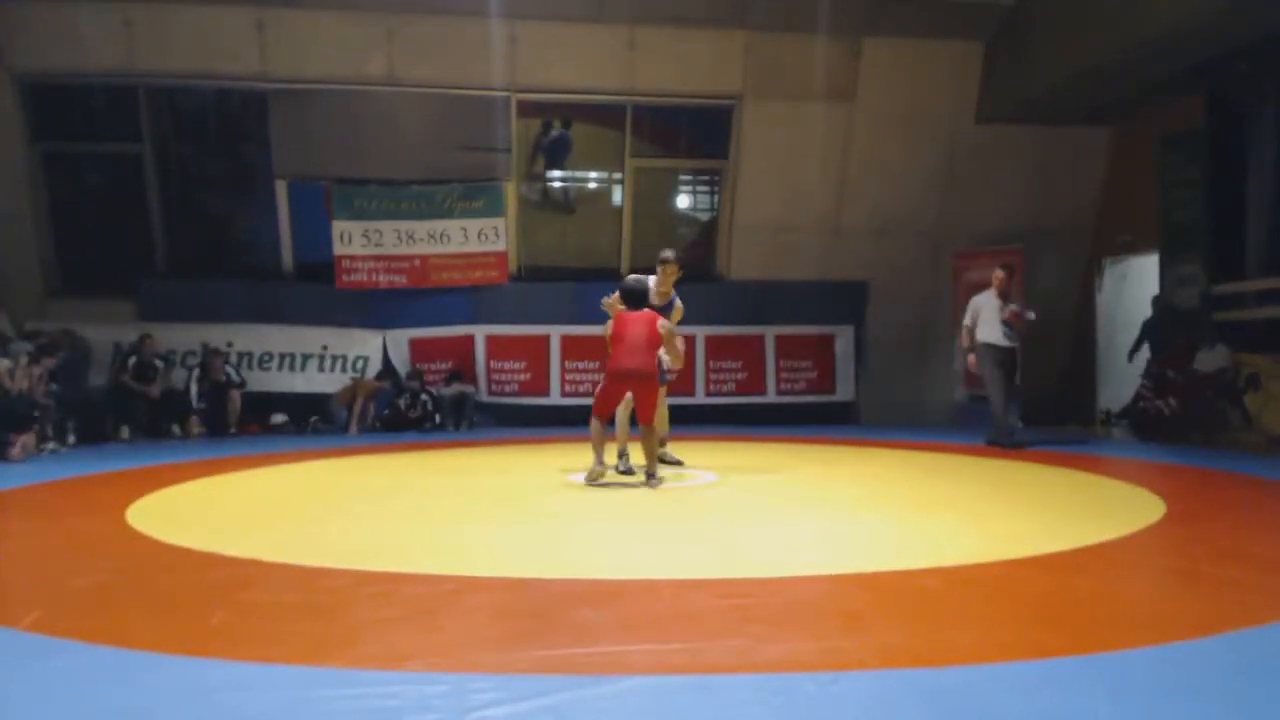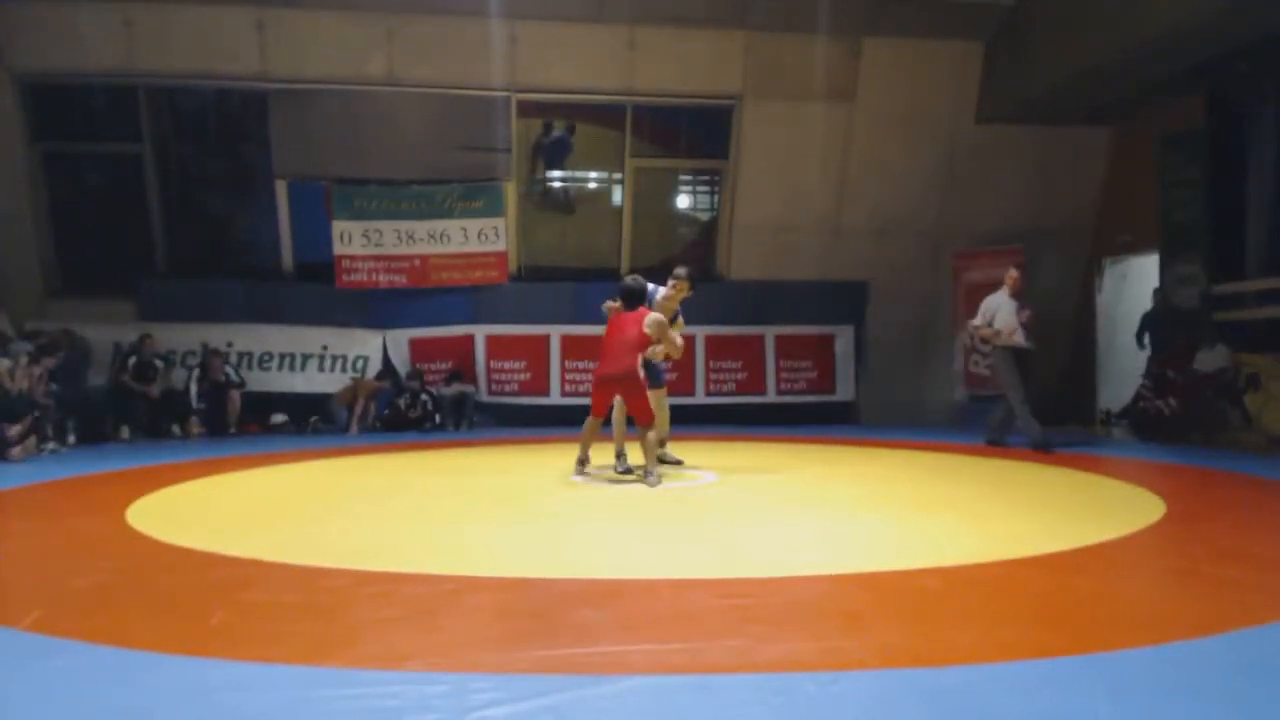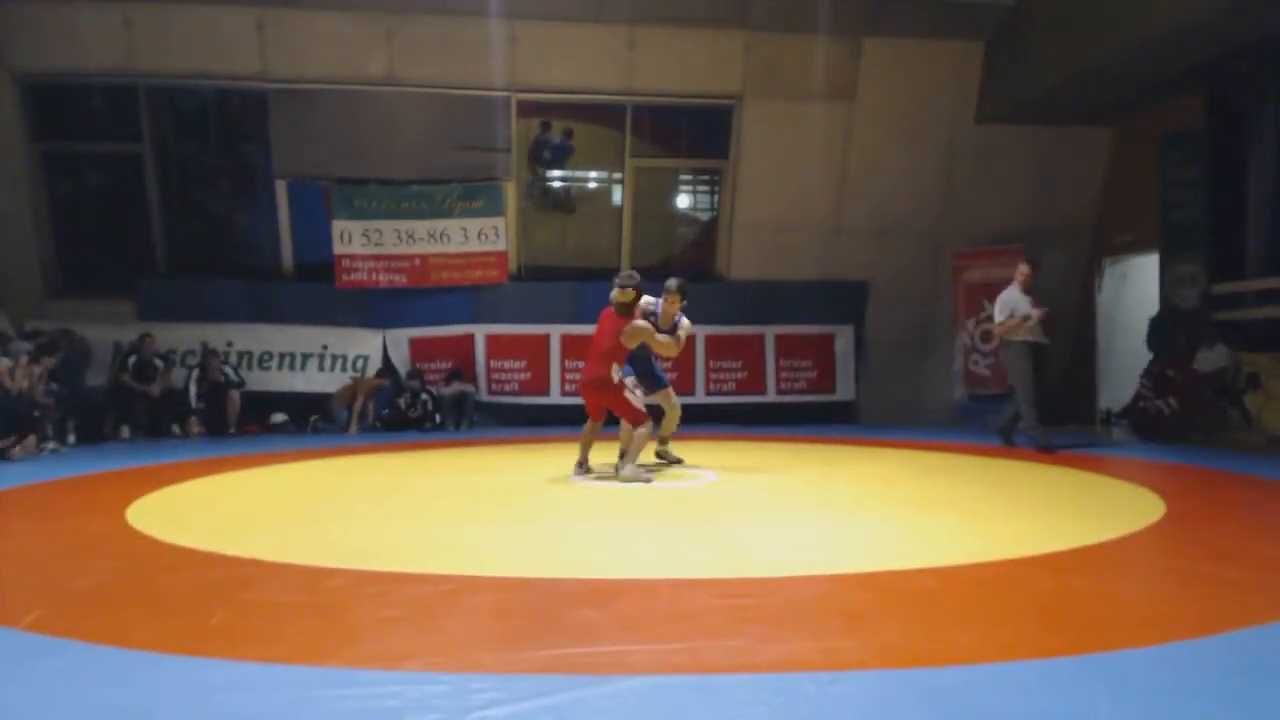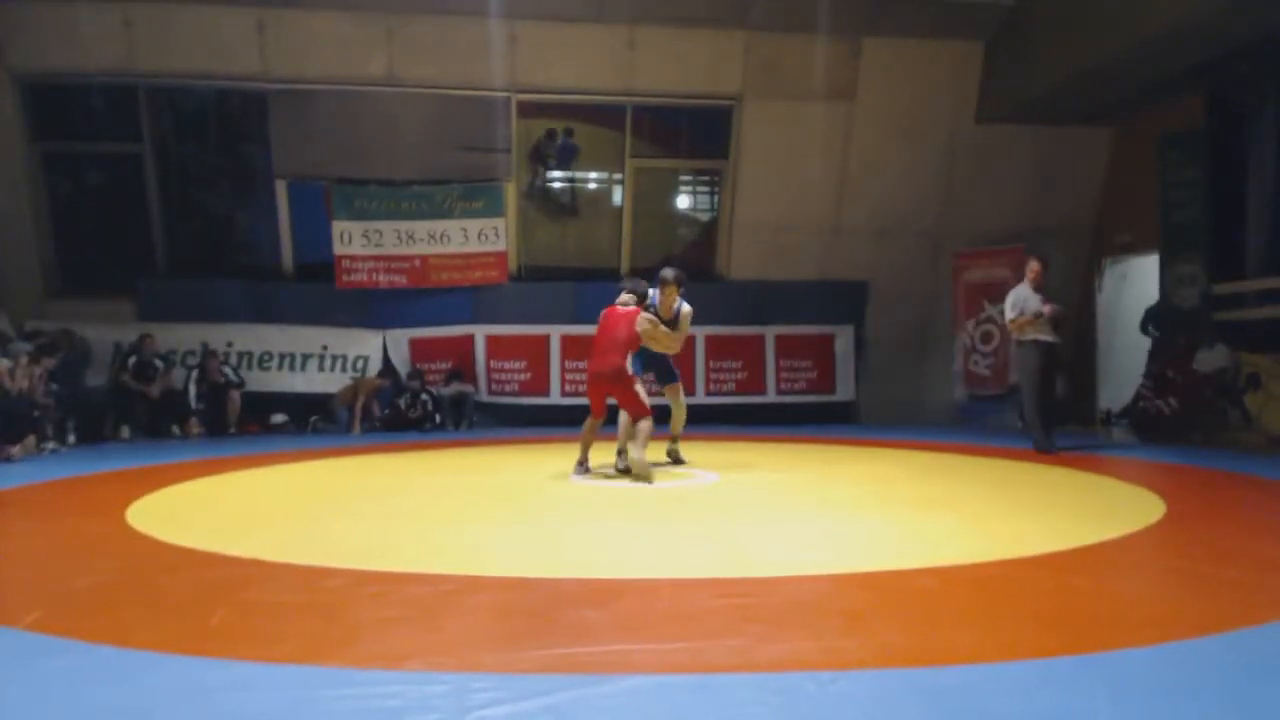
dt=0.2s
person 1, frame 1
left shoulder: (612, 322)
right shoulder: (662, 322)
right elbow: (677, 361)
right wrist: (679, 347)
left hip: (617, 371)
right hip: (647, 374)
left knee: (598, 416)
right knee: (647, 424)
left ankle: (598, 462)
right ankle: (652, 473)
person 1, frame 2
left shoulder: (613, 318)
right shoulder: (655, 319)
right elbow: (676, 348)
left wrist: (655, 350)
left hip: (603, 374)
right hip: (630, 376)
left knee: (597, 415)
right knee: (647, 424)
left ankle: (581, 461)
right ankle: (651, 472)
person 1, frame 3
left shoulder: (606, 313)
right shoulder: (638, 327)
right elbow: (672, 350)
left hip: (587, 381)
right hip: (608, 382)
left knee: (595, 419)
right knee: (642, 422)
left ankle: (582, 464)
right ankle: (629, 466)
person 1, frame 4
left shoulder: (605, 314)
right shoulder: (646, 319)
right elbow: (673, 345)
left hip: (595, 373)
right hip: (619, 374)
left knee: (596, 416)
right knee: (643, 417)
left ankle: (581, 463)
right ankle: (638, 455)
person 2, frame 1
left shoulder: (676, 305)
right elbow: (612, 306)
right wrist: (613, 308)
left knee: (661, 402)
right knee: (626, 399)
left ankle: (662, 450)
right ankle: (622, 457)
person 2, frame 2
left shoulder: (677, 320)
right shoulder: (644, 291)
right elbow: (616, 312)
left knee: (662, 404)
right knee: (622, 399)
left ankle: (662, 450)
right ankle: (620, 457)
person 2, frame 3
left shoulder: (683, 324)
right shoulder: (647, 304)
left hip: (647, 362)
right hip: (626, 358)
left knee: (674, 406)
left ankle: (663, 448)
right ankle: (624, 456)
person 2, frame 4
left shoulder: (685, 310)
right shoulder: (646, 299)
left elbow: (676, 346)
left hip: (661, 357)
right hip: (638, 353)
left knee: (680, 403)
left ankle: (673, 447)
right ankle: (621, 454)
person 3, frame 1
left shoulder: (1016, 303)
right shoulder: (979, 300)
right elbow: (967, 327)
left wrist: (1015, 317)
right wrist: (969, 351)
left hip: (1010, 353)
right hip: (988, 350)
left knee: (1005, 396)
right knee: (998, 393)
left ankle: (996, 436)
right ankle: (1006, 435)
person 3, frame 2
right shoulder: (993, 301)
right elbow: (976, 328)
left wrist: (1030, 320)
right wrist: (999, 332)
left hip: (1022, 353)
right hip: (1004, 353)
left knee: (1011, 398)
right knee: (1017, 398)
left ankle: (995, 435)
right ankle: (1036, 437)
person 3, frame 3
left shoulder: (1031, 297)
right shoulder: (1007, 297)
right elbow: (1001, 328)
left wrist: (1042, 315)
right wrist: (1027, 317)
left hip: (1034, 348)
right hip: (1017, 349)
left knee: (1024, 396)
right knee: (1026, 396)
left ankle: (1006, 427)
right ankle: (1038, 440)
person 3, frame 4
left shoulder: (1043, 295)
right shoulder: (1017, 294)
right elbow: (1013, 325)
left wrist: (1054, 314)
right wrist: (1040, 313)
left hip: (1048, 348)
right hip: (1029, 349)
left knee: (1049, 396)
right knee: (1032, 397)
left ankle: (1044, 437)
right ankle: (1040, 442)
